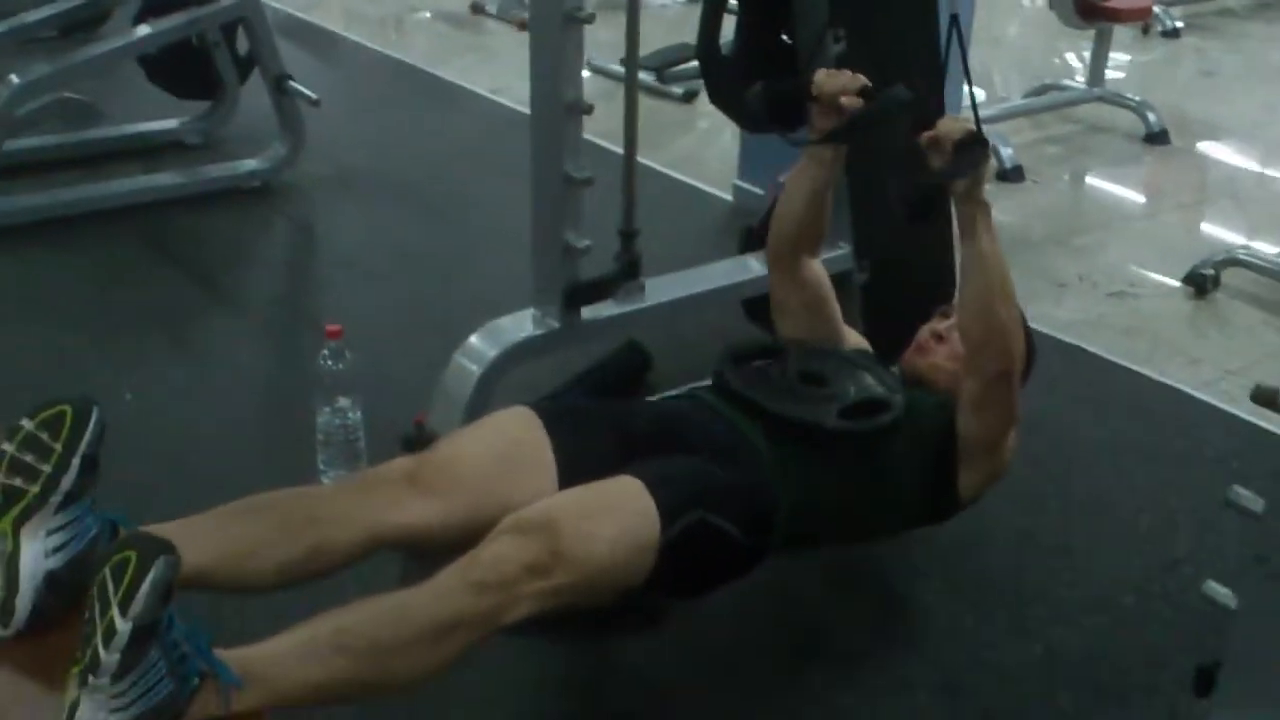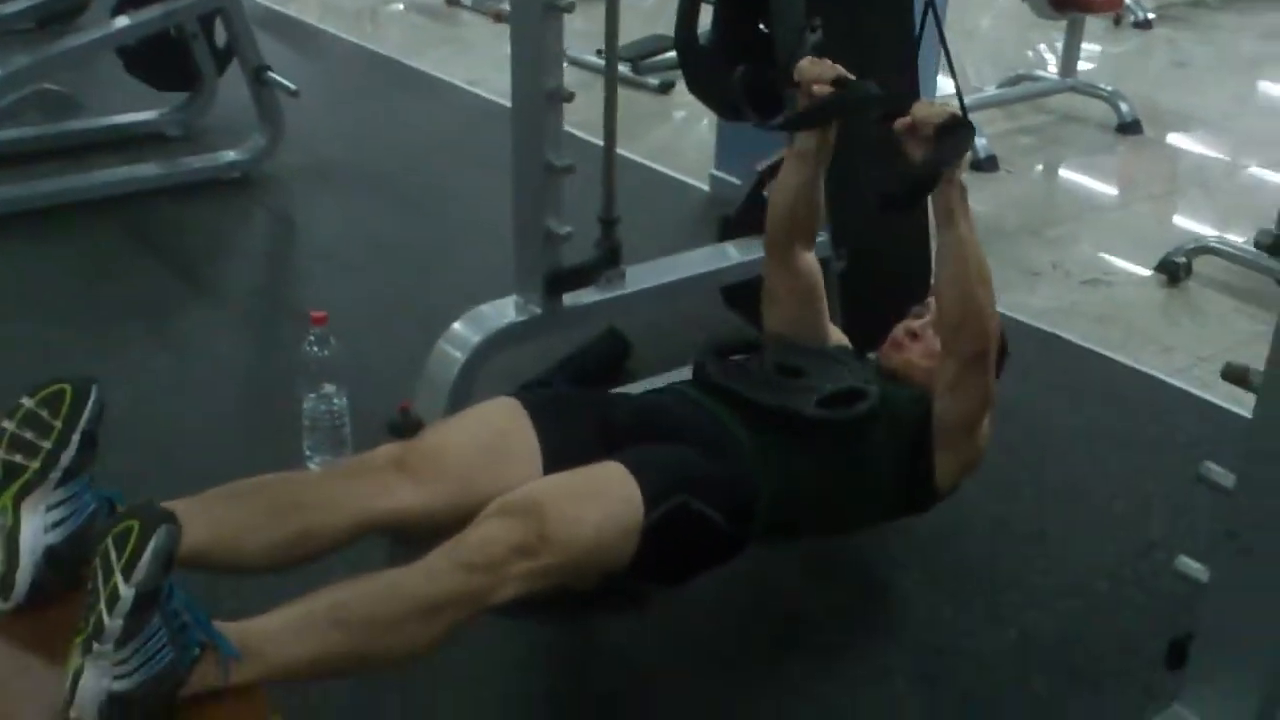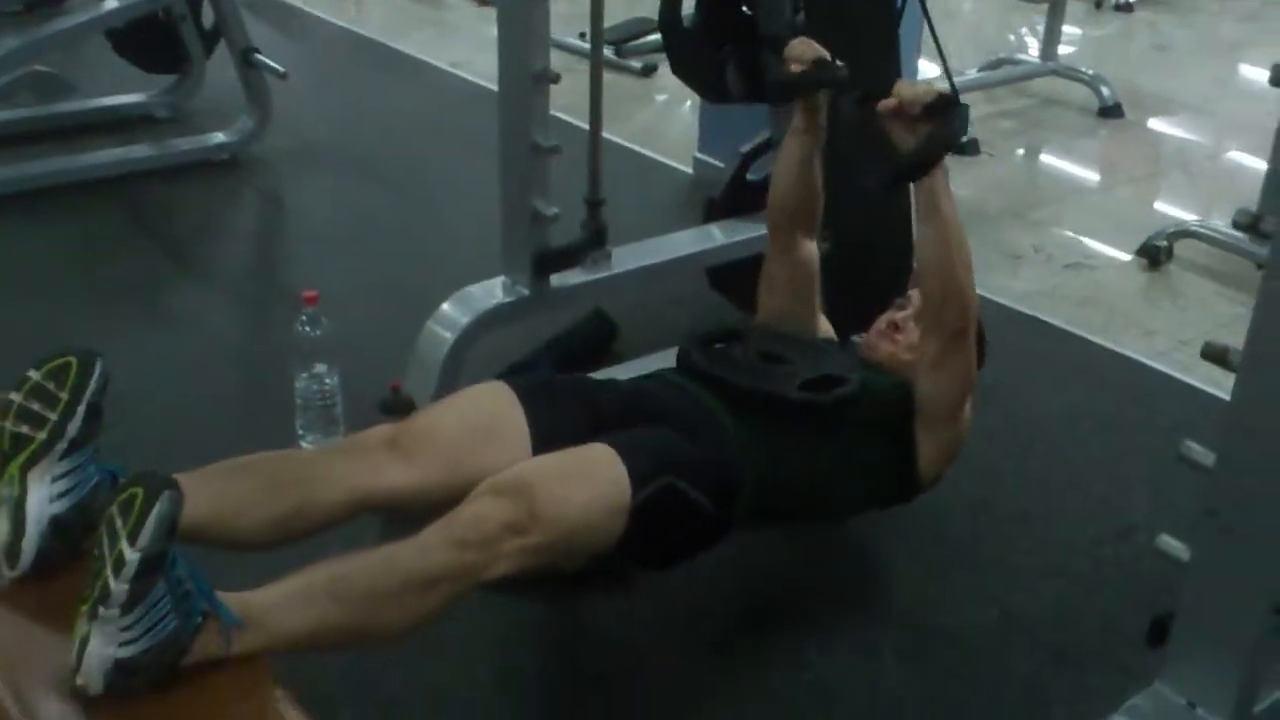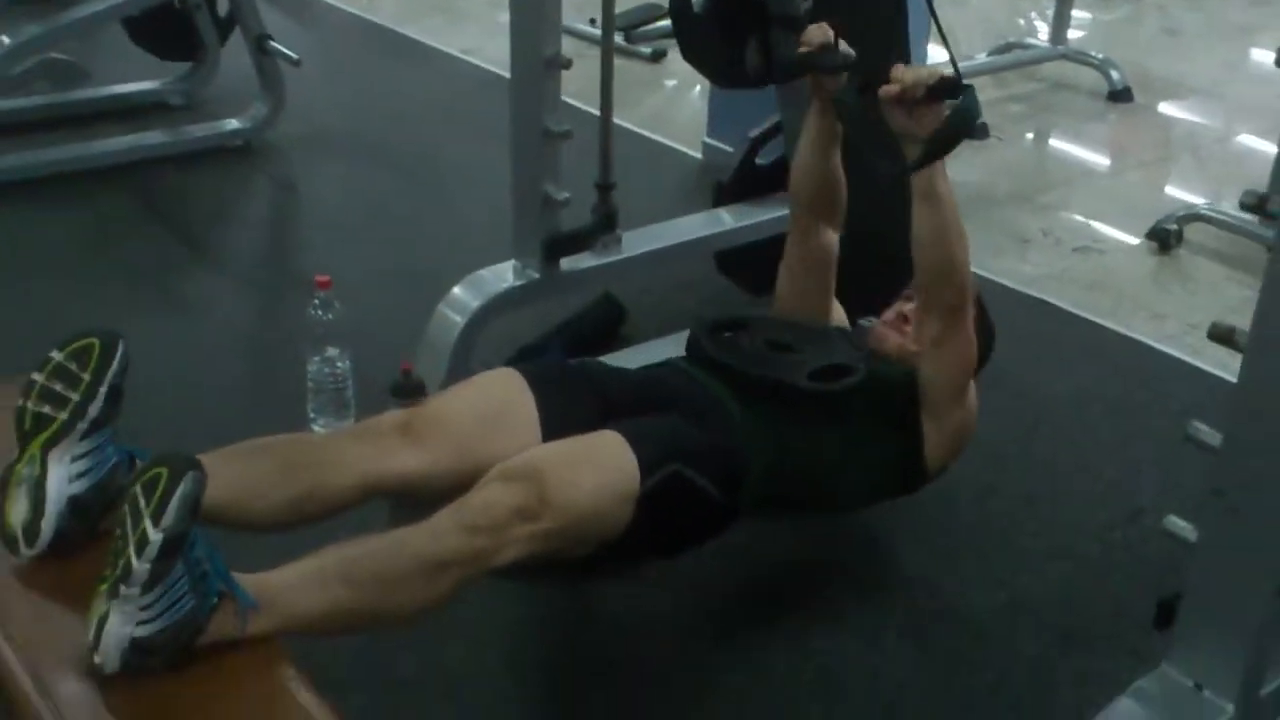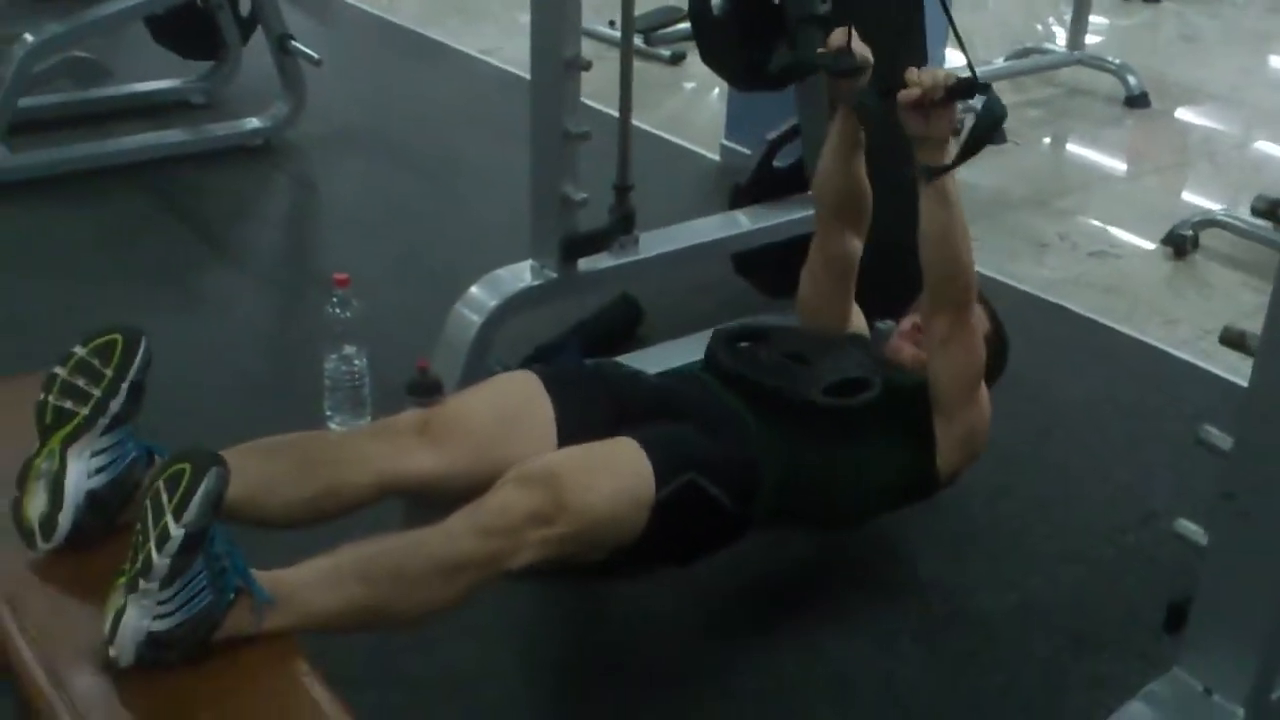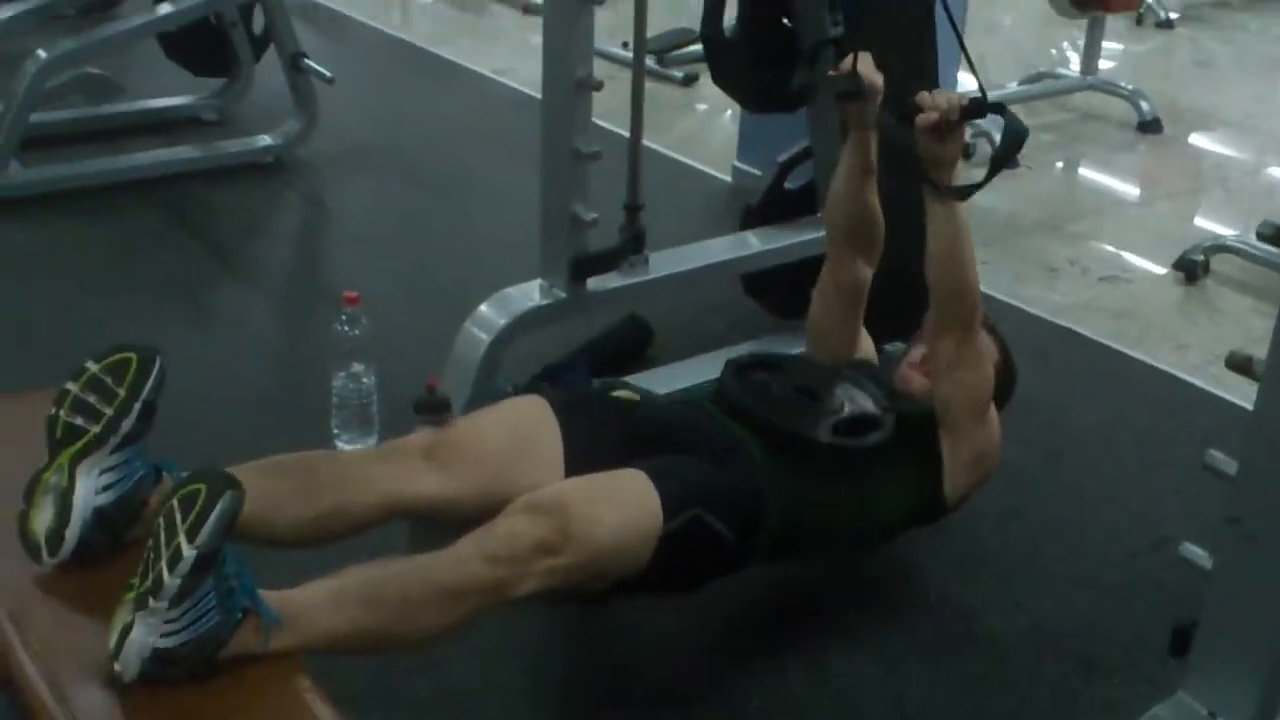
dt=0.1s
person 1, frame 1
left shoulder: (961, 443)
right shoulder: (851, 365)
left elbow: (1001, 368)
right elbow: (789, 256)
left wrist: (972, 205)
right wrist: (825, 143)
left hip: (740, 484)
right hip: (657, 420)
left knee: (519, 561)
right knee: (409, 487)
right ankle: (99, 552)
person 1, frame 2
left shoulder: (938, 442)
right shoulder: (827, 358)
left elbow: (974, 352)
right elbow: (786, 249)
left wrist: (946, 188)
right wrist: (815, 137)
left hip: (722, 477)
right hip: (639, 412)
left knee: (506, 546)
right knee: (398, 472)
right ankle: (85, 530)
person 1, frame 3
left shoulder: (921, 428)
right shoulder: (813, 347)
left elbow: (957, 330)
right elbow: (790, 232)
left wrist: (928, 170)
right wrist: (809, 117)
left hip: (707, 460)
right hip: (626, 400)
left knee: (497, 523)
right knee: (391, 453)
left ankle: (197, 634)
right ankle: (88, 501)
person 1, frame 4
left shoulder: (932, 417)
right shoulder: (829, 340)
left elbow: (947, 307)
right elbow: (814, 226)
left wrist: (921, 151)
right wrist: (823, 105)
left hip: (717, 452)
right hip: (641, 386)
left knee: (509, 506)
right knee: (401, 438)
left ankle: (211, 614)
right ankle: (106, 484)
person 1, frame 5
left shoulder: (947, 424)
right shoulder: (845, 347)
left elbow: (955, 304)
right elbow: (839, 230)
left wrist: (933, 155)
right wrist: (849, 110)
left hip: (729, 459)
right hip: (656, 393)
left knee: (524, 509)
right knee: (419, 439)
left ankle: (229, 609)
right ankle: (123, 479)
person 1, frame 6
left shoulder: (957, 448)
right shoulder: (855, 372)
left elbow: (958, 324)
right elbow: (850, 259)
left wrist: (940, 176)
right wrist: (861, 132)
left hip: (743, 489)
right hip: (671, 423)
left knee: (532, 539)
right knee: (424, 461)
left ankle: (234, 628)
right ankle: (132, 497)
